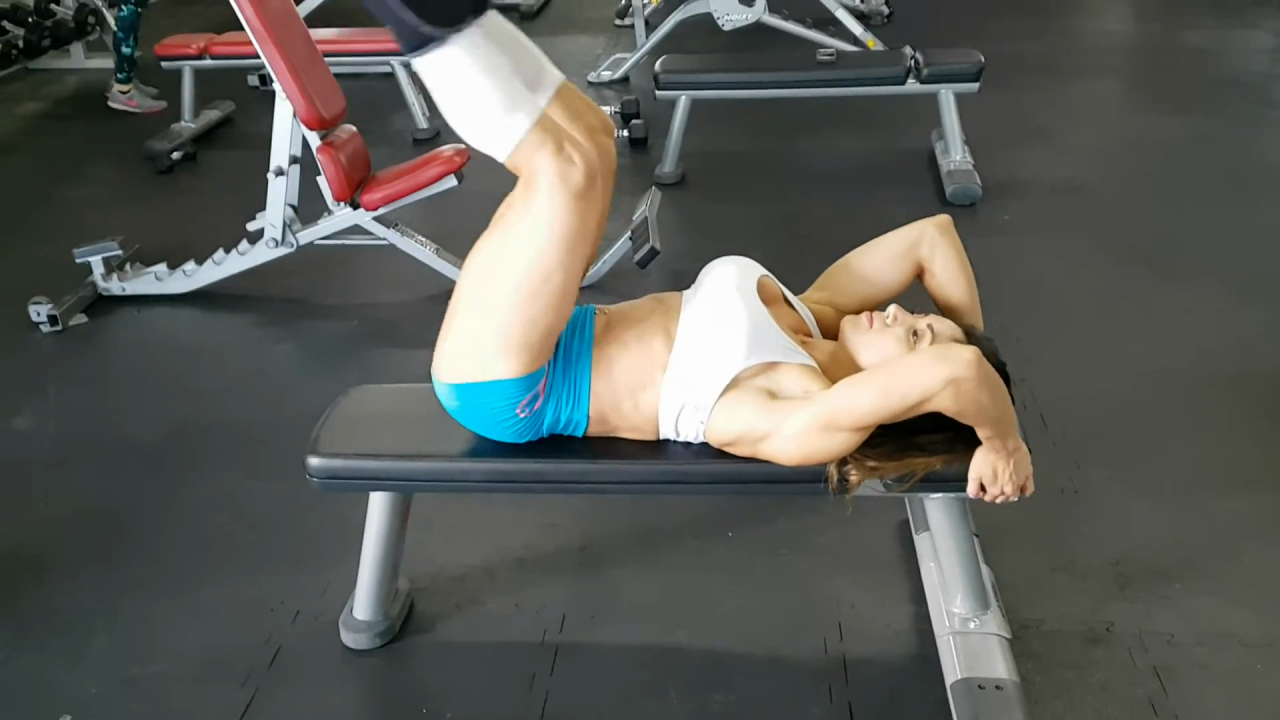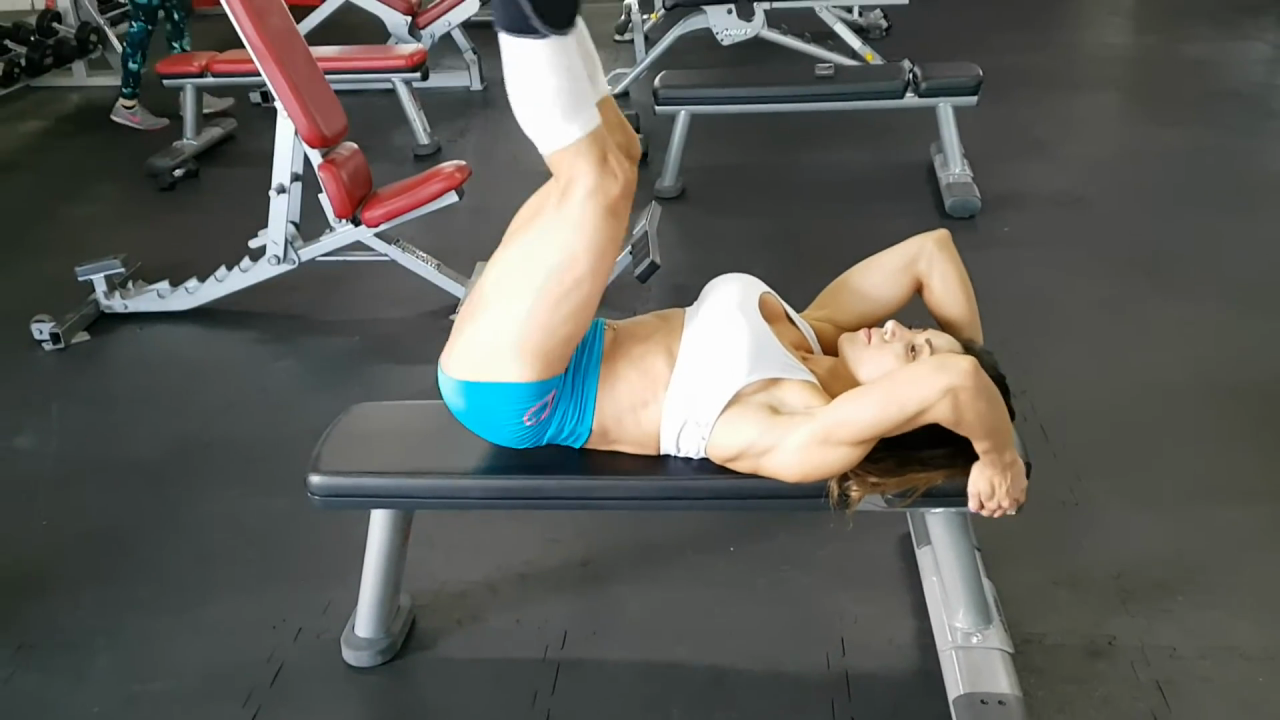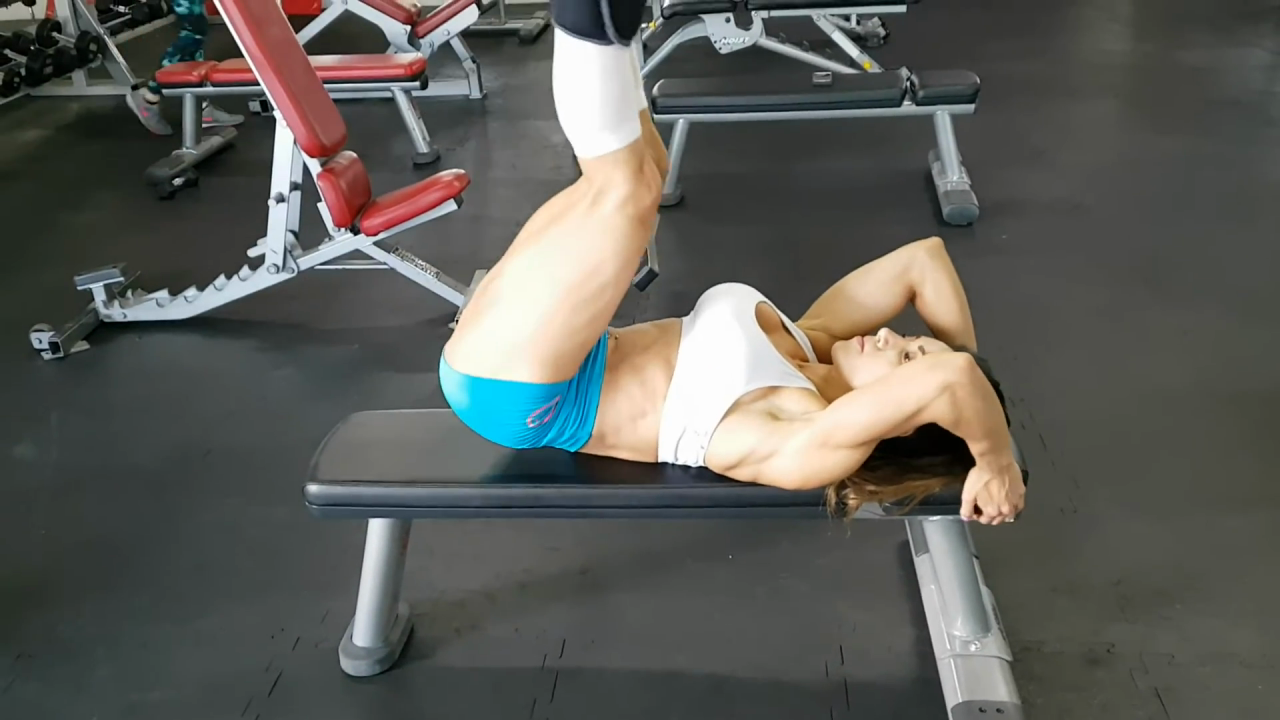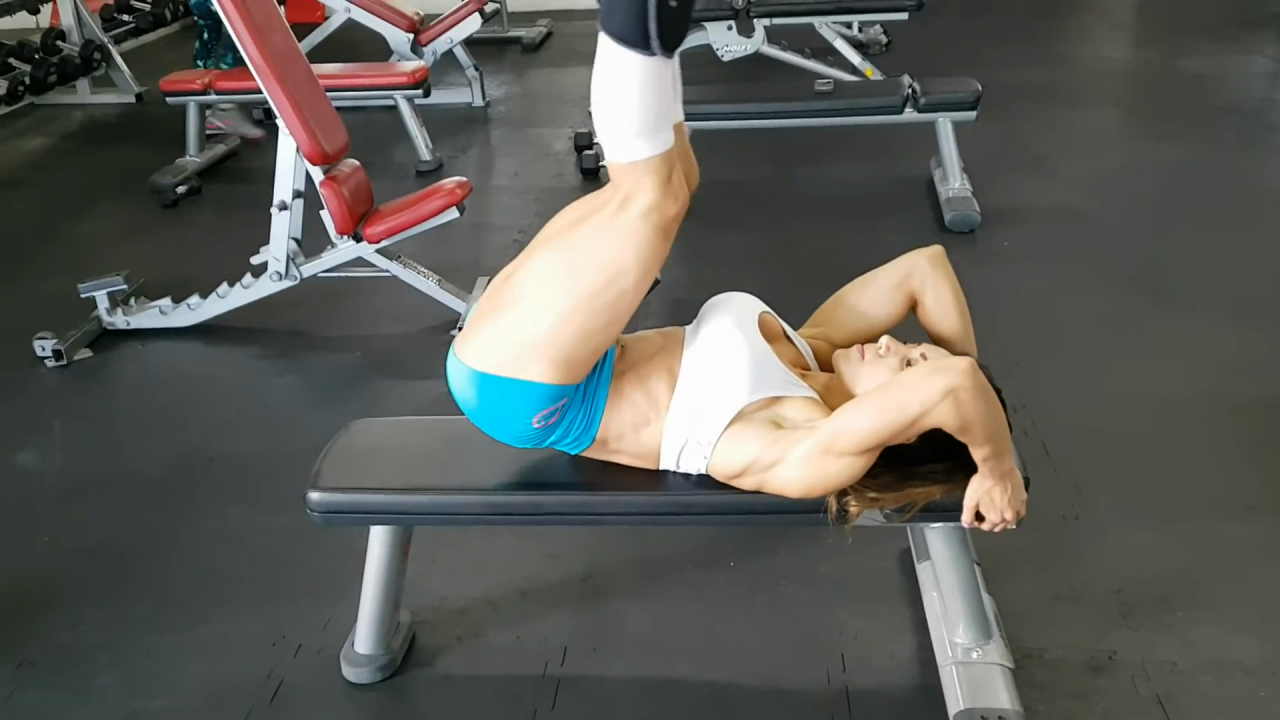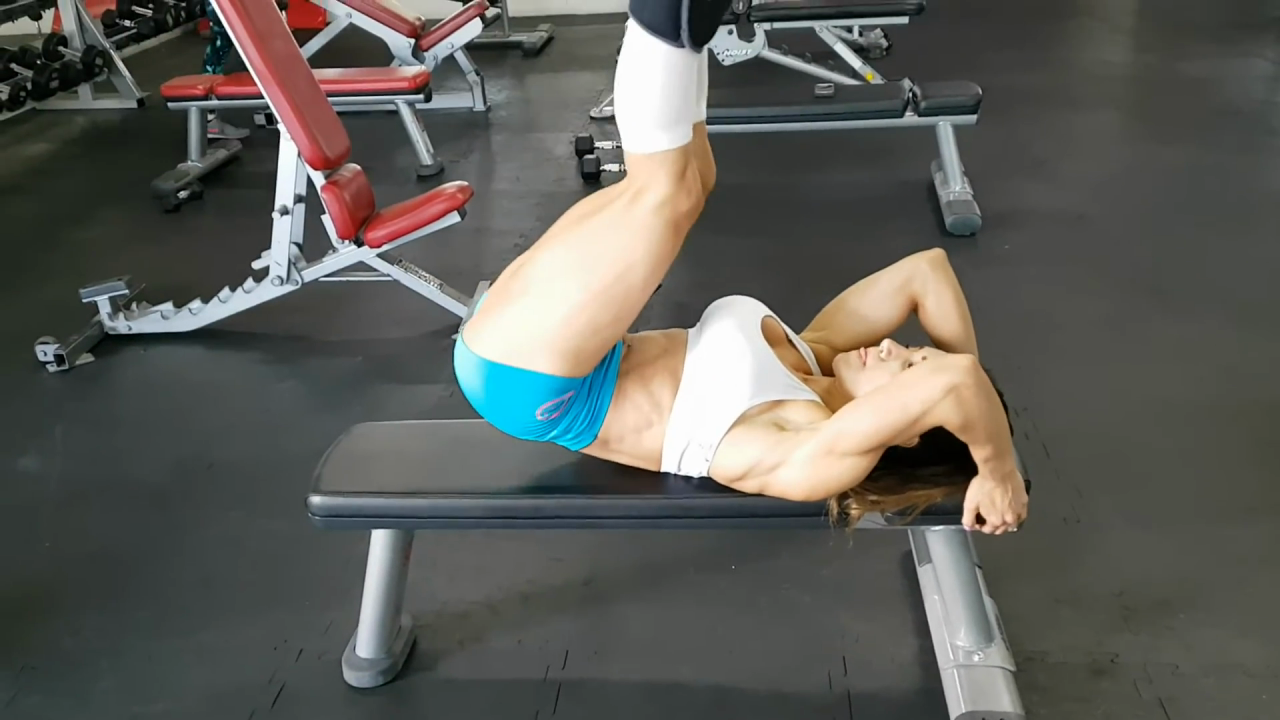
dt=0.2s
person 1, frame 1
left shoulder: (816, 421)
right shoulder: (812, 323)
left elbow: (955, 374)
right elbow: (934, 232)
left wrist: (1002, 444)
right wrist: (974, 353)
left hip: (499, 391)
right hip: (568, 340)
left knee: (568, 162)
right knee: (582, 133)
person 1, frame 2
left shoulder: (814, 440)
right shoulder: (817, 340)
left elbow: (950, 382)
right elbow: (930, 249)
left wrist: (999, 456)
right wrist: (977, 371)
left hip: (505, 394)
left knee: (601, 175)
right knee: (608, 150)
person 1, frame 3
left shoulder: (817, 451)
right shoulder: (809, 346)
left elbow: (949, 379)
right elbow: (923, 259)
left wrist: (993, 458)
right wrist: (968, 364)
left hip: (508, 391)
right hip: (523, 377)
person 1, frame 4
left shoulder: (816, 458)
right shoulder: (812, 357)
right elbow: (925, 267)
left wrist: (996, 469)
right wrist: (968, 366)
left hip: (513, 388)
left knee: (653, 193)
person 1, frame 5
left shoulder: (821, 458)
right shoulder: (814, 360)
right elbow: (926, 270)
left wrist: (997, 471)
right wrist: (975, 383)
left knee: (668, 187)
